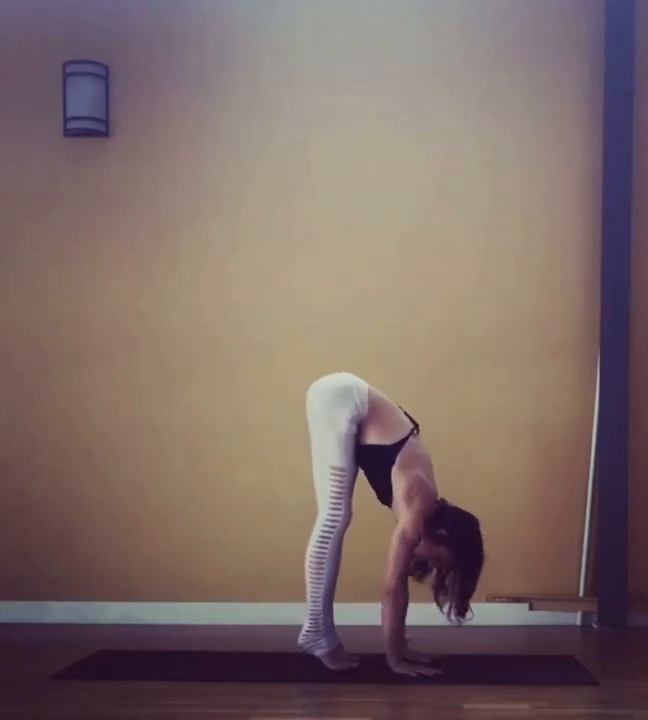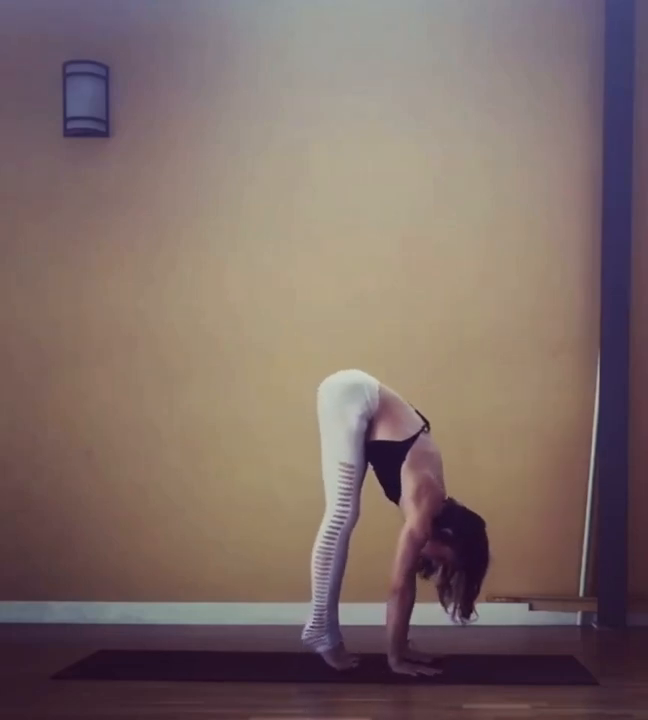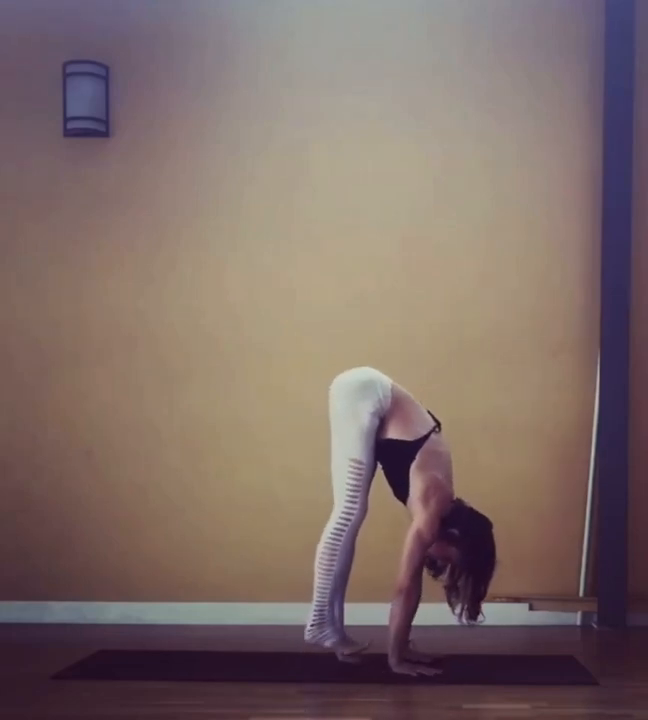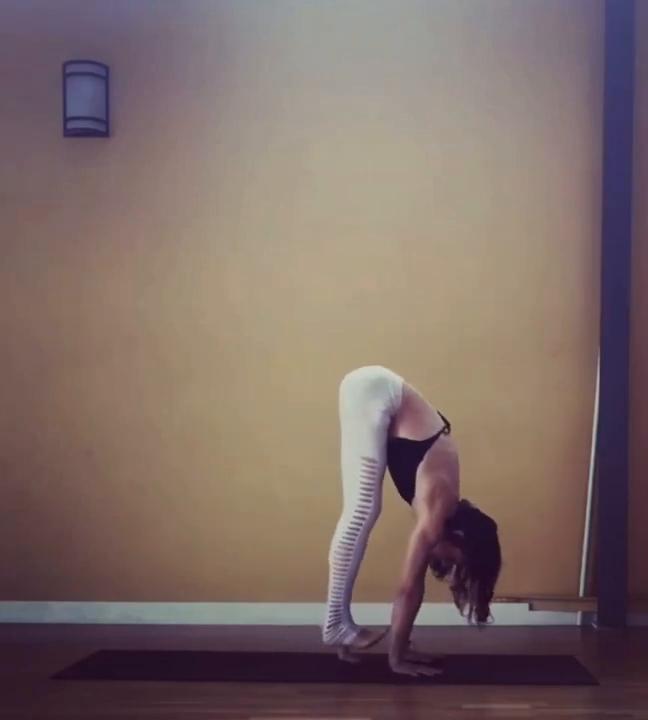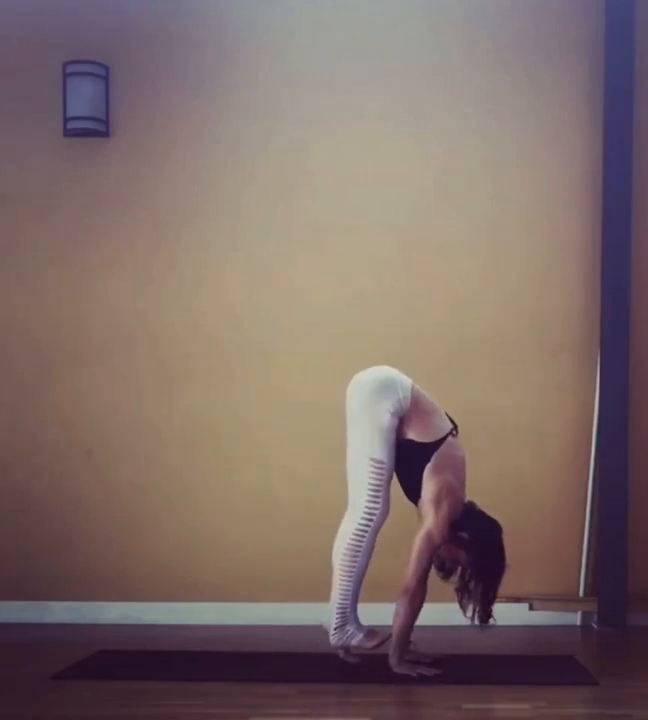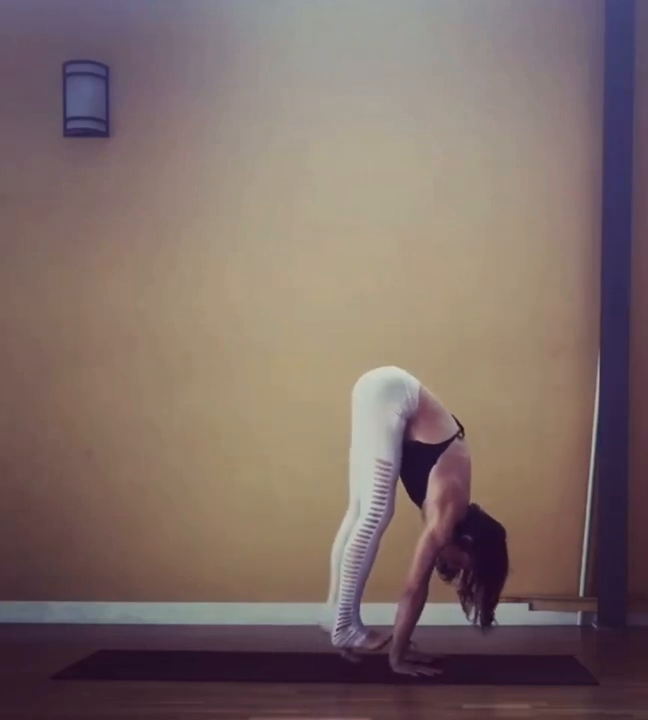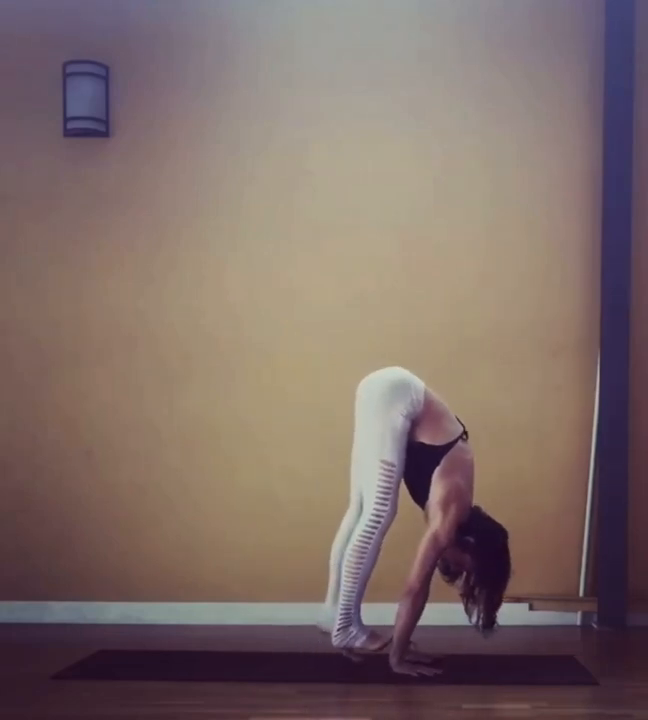
dt=0.2s
person 1, frame 1
left shoulder: (424, 508)
right shoulder: (416, 516)
left elbow: (396, 585)
right elbow: (393, 588)
left wrist: (400, 648)
right wrist: (395, 658)
left hip: (347, 400)
right hip: (340, 398)
left knee: (336, 521)
right knee: (334, 519)
left ankle: (324, 636)
right ankle: (316, 634)
person 1, frame 2
left shoulder: (432, 507)
right shoulder: (423, 515)
left elbow: (404, 581)
right elbow: (400, 587)
left wrist: (401, 648)
right wrist: (395, 657)
left hip: (356, 397)
right hip: (352, 395)
left knee: (343, 517)
right knee: (342, 516)
left ankle: (327, 633)
right ankle: (320, 630)
person 1, frame 3
left shoulder: (439, 509)
right shoulder: (431, 516)
left elbow: (411, 579)
right elbow: (406, 588)
left wrist: (401, 648)
right wrist: (396, 657)
left hip: (369, 395)
right hip: (364, 393)
left knee: (349, 515)
right knee: (350, 514)
left ankle: (333, 627)
right ankle: (321, 624)
person 1, frame 4
left shoulder: (442, 508)
right shoulder: (436, 517)
left elbow: (412, 582)
right elbow: (408, 587)
left wrist: (402, 648)
right wrist: (396, 657)
left hip: (378, 393)
left knee: (358, 513)
right knee: (363, 513)
left ankle: (339, 622)
right ankle: (336, 624)
person 1, frame 5
left shoulder: (448, 509)
right shoulder: (441, 519)
left elbow: (415, 582)
right elbow: (412, 587)
left wrist: (401, 646)
right wrist: (397, 657)
left hip: (383, 392)
left knee: (360, 512)
right knee: (370, 514)
left ankle: (338, 617)
right ankle: (342, 624)
person 1, frame 6
left shoulder: (450, 511)
right shoulder: (445, 521)
left elbow: (417, 583)
right elbow: (414, 588)
left wrist: (401, 645)
right wrist: (397, 657)
left hip: (387, 392)
left knee: (362, 511)
right knee: (376, 516)
left ankle: (337, 615)
right ankle: (344, 625)
person 1, frame 7
left shoulder: (453, 512)
right shoulder: (448, 522)
left elbow: (418, 585)
right elbow: (415, 588)
right wrist: (397, 657)
left hip: (389, 392)
left knee: (362, 510)
right knee: (378, 516)
left ankle: (334, 612)
right ankle: (345, 626)
